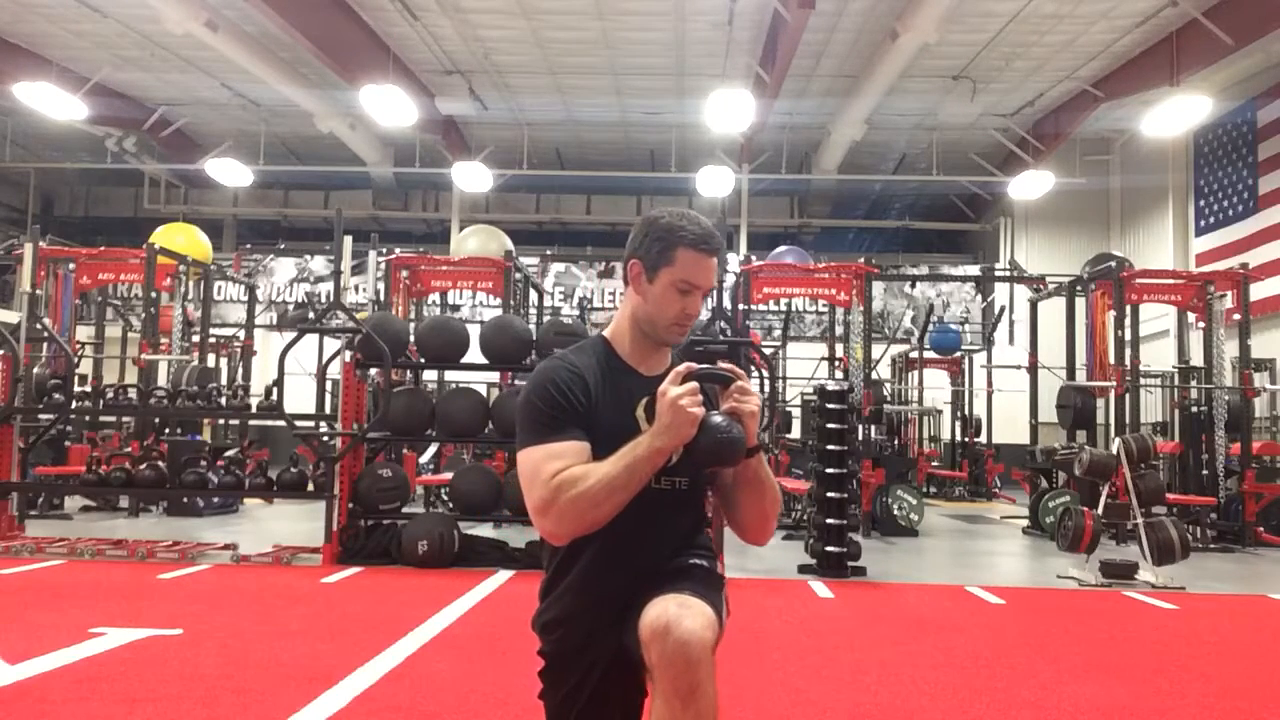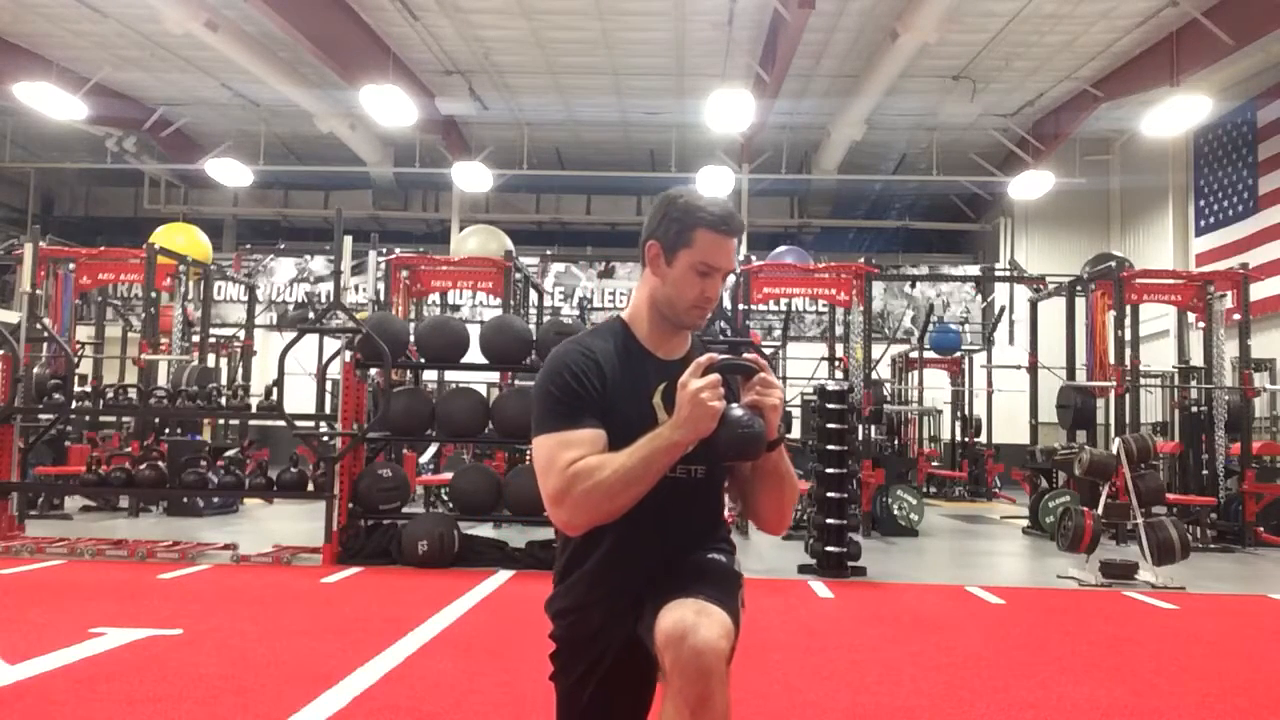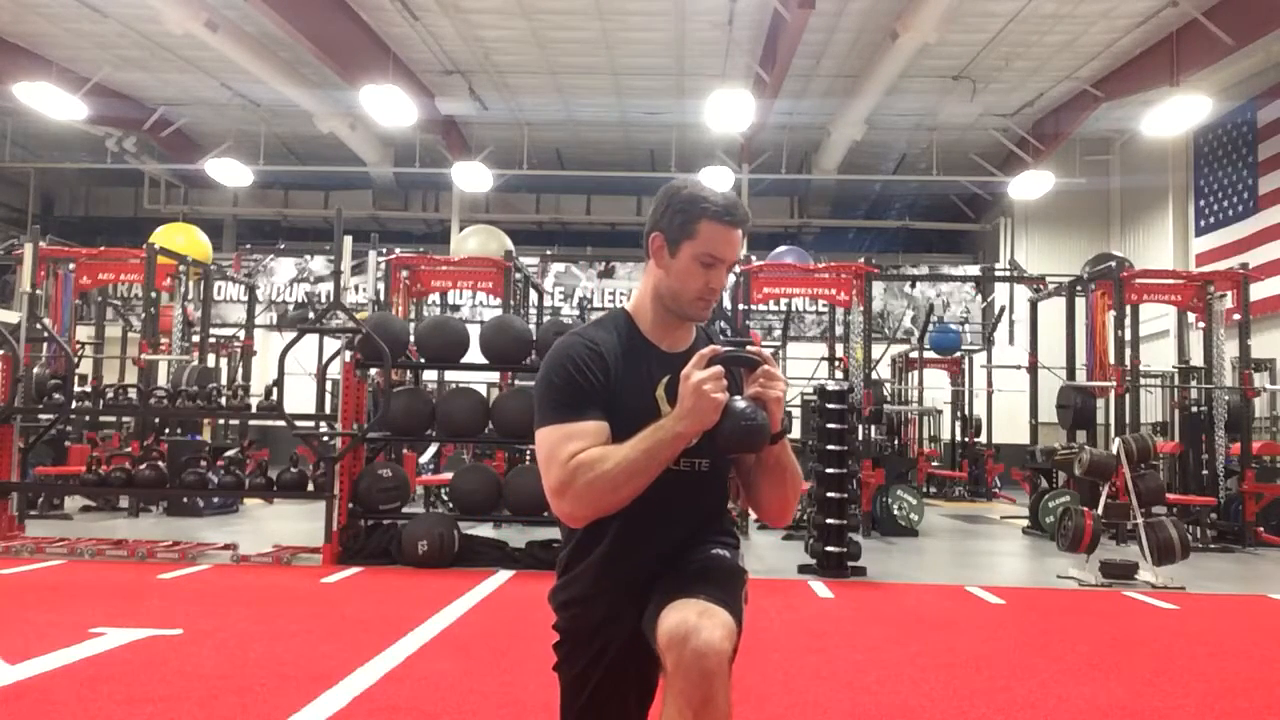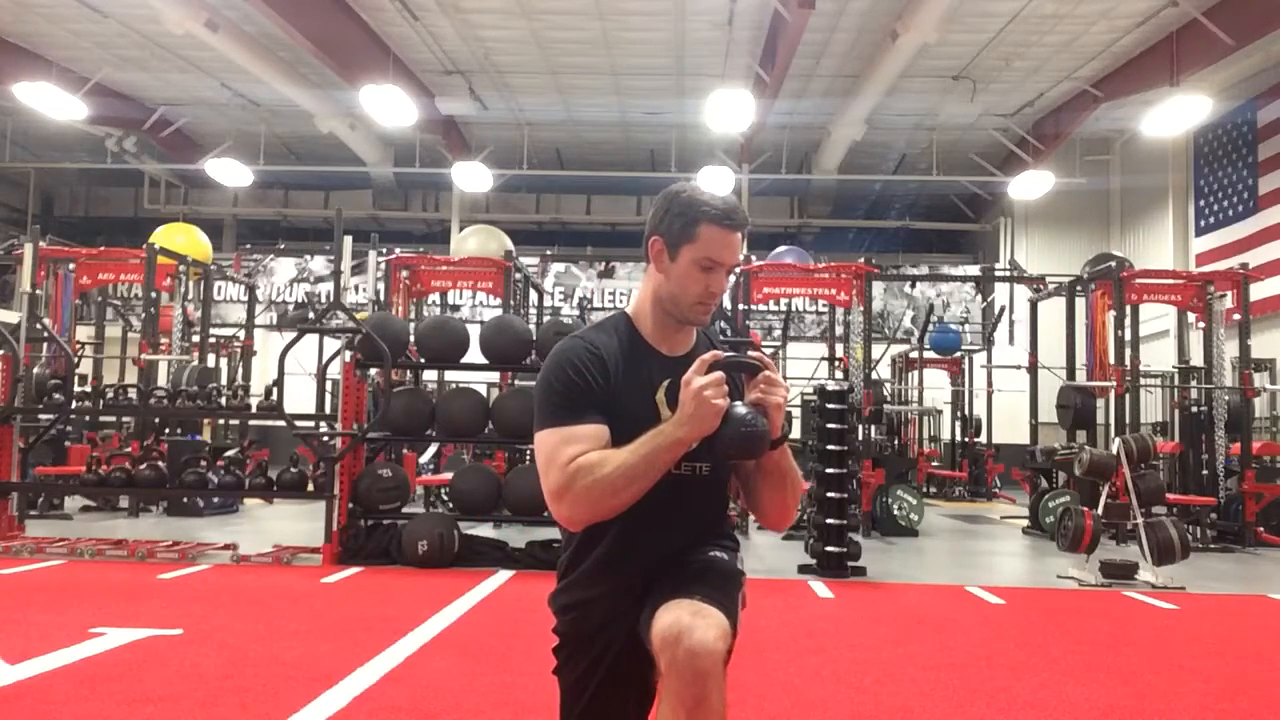
dt=0.5s
person 1, frame 1
left shoulder: (703, 388)
right shoulder: (563, 379)
left elbow: (757, 529)
right elbow: (555, 516)
left wrist: (747, 442)
right wrist: (660, 437)
left hip: (678, 578)
right hip: (584, 609)
left knee: (680, 637)
person 1, frame 2
left shoulder: (722, 375)
right shoulder: (579, 364)
left elbow: (773, 519)
right elbow: (569, 505)
left wrist: (769, 435)
right wrist: (679, 430)
left hip: (694, 571)
right hip: (599, 596)
left knee: (697, 644)
person 1, frame 3
left shoulder: (726, 365)
right shoulder: (582, 355)
left elbow: (777, 510)
right elbow: (572, 498)
left wrist: (772, 427)
right wrist: (682, 421)
left hip: (698, 561)
right hip: (604, 586)
left knee: (701, 646)
person 1, frame 4
left shoulder: (728, 369)
right shoulder: (583, 359)
left elbow: (777, 515)
right elbow: (570, 501)
left wrist: (773, 433)
right wrist: (682, 427)
left hip: (697, 563)
right hip: (602, 589)
left knee: (693, 646)
